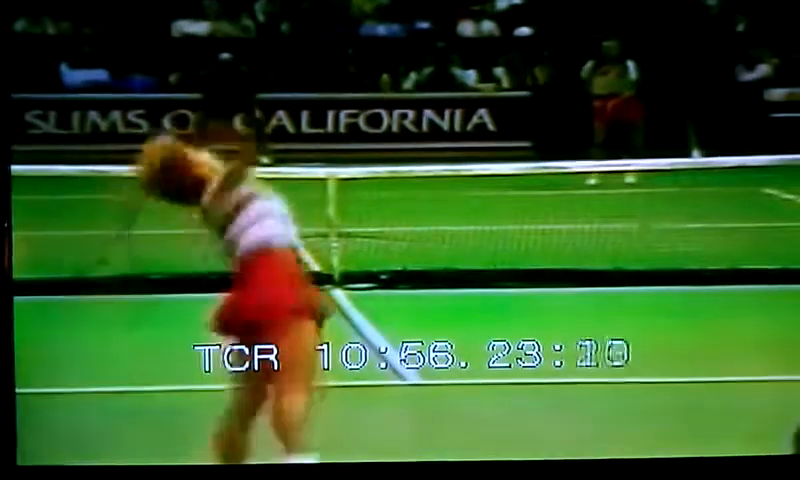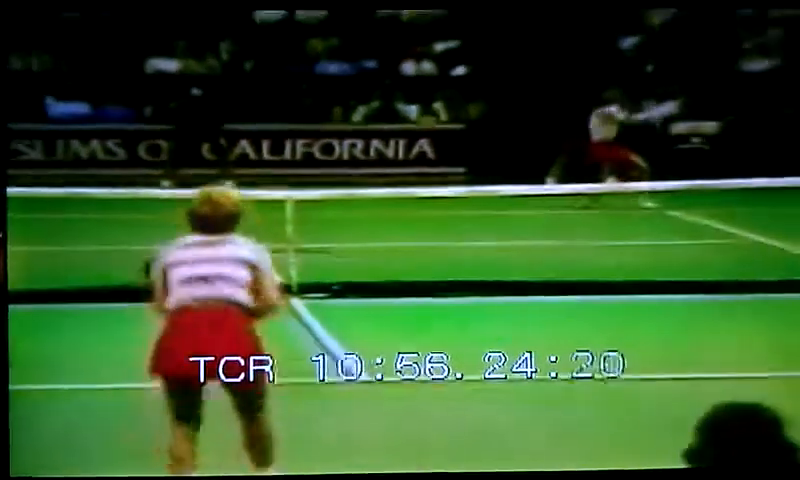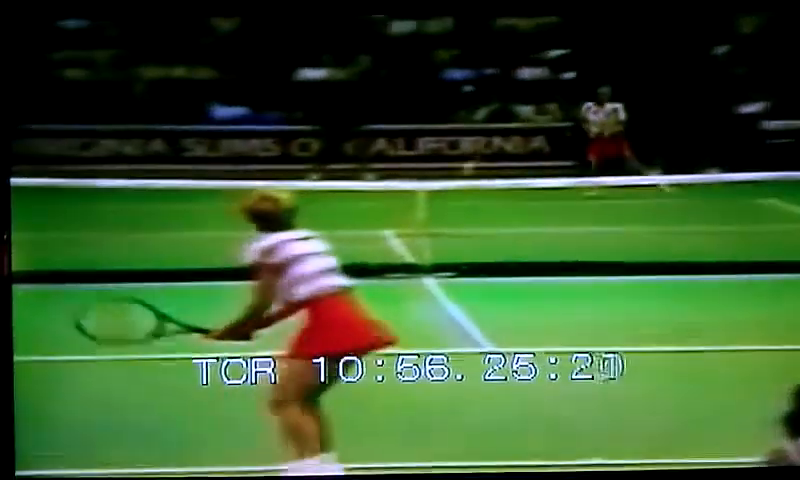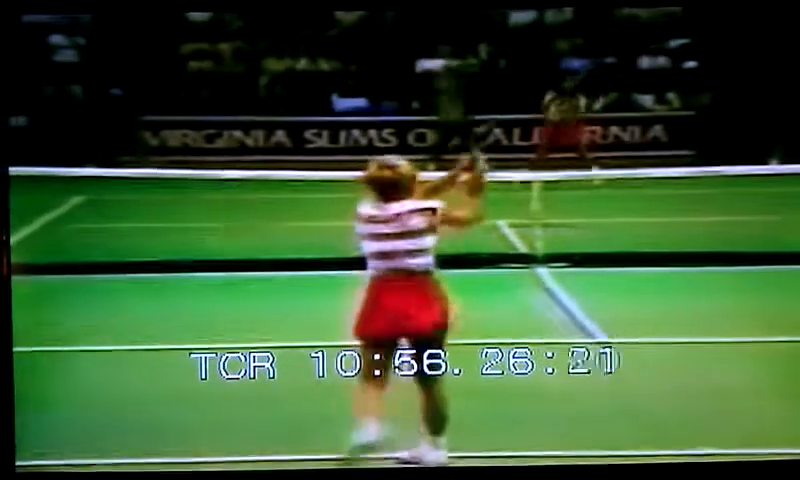
dt=1s
person 1, frame 1
left shoulder: (225, 192)
right shoulder: (221, 196)
right hip: (273, 285)
left knee: (248, 400)
right knee: (295, 385)
right ankle: (296, 457)
person 1, frame 2
left shoulder: (172, 252)
right shoulder: (250, 250)
left elbow: (161, 302)
right elbow: (271, 302)
left hip: (181, 340)
right hip: (235, 341)
left knee: (184, 424)
right knee: (253, 415)
person 1, frame 3
left shoulder: (266, 246)
right shoulder: (312, 239)
left elbow: (262, 303)
left wrist: (234, 329)
right wrist: (255, 326)
left hip: (330, 324)
right hip: (353, 318)
left knee: (283, 402)
right knee: (304, 398)
left ankle: (313, 468)
right ankle: (327, 466)
person 1, frame 4
left shoulder: (366, 211)
right shoulder: (427, 209)
right elbow: (471, 216)
left wrist: (452, 176)
right wrist: (475, 187)
left hip: (382, 301)
right hip: (424, 300)
left knee: (371, 380)
right knee: (429, 381)
left ankle: (368, 429)
right ankle: (434, 448)
